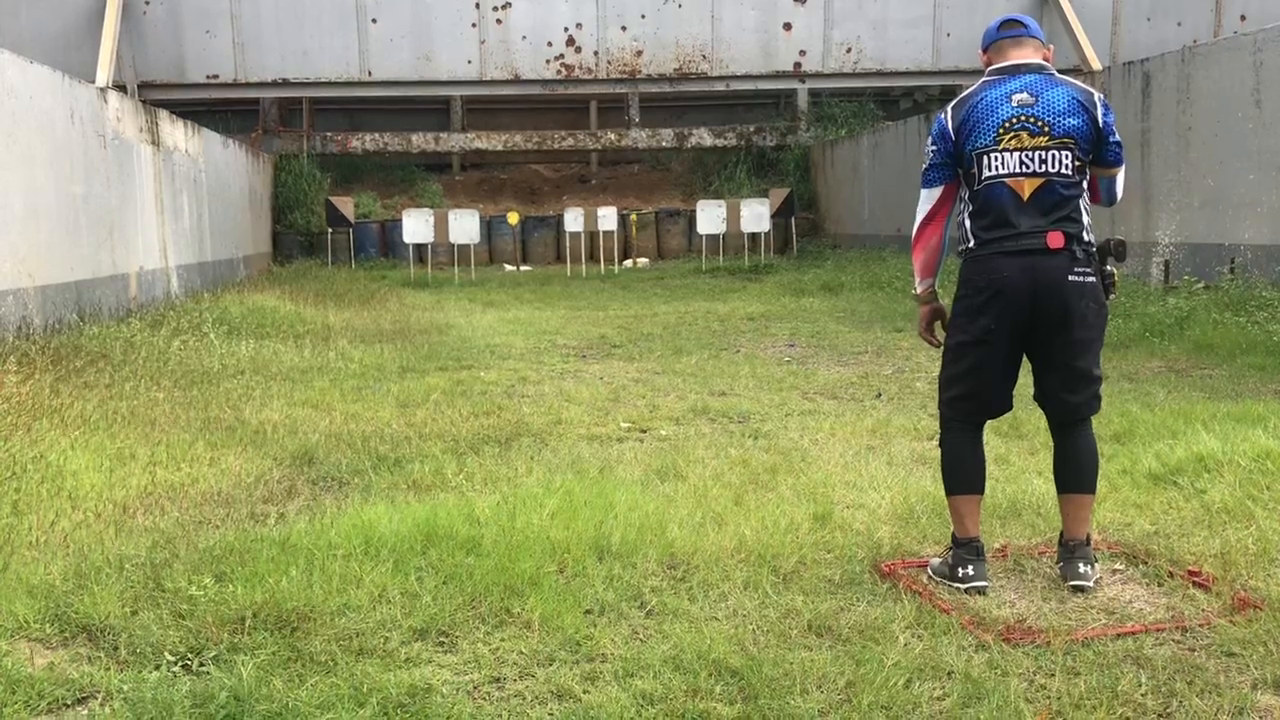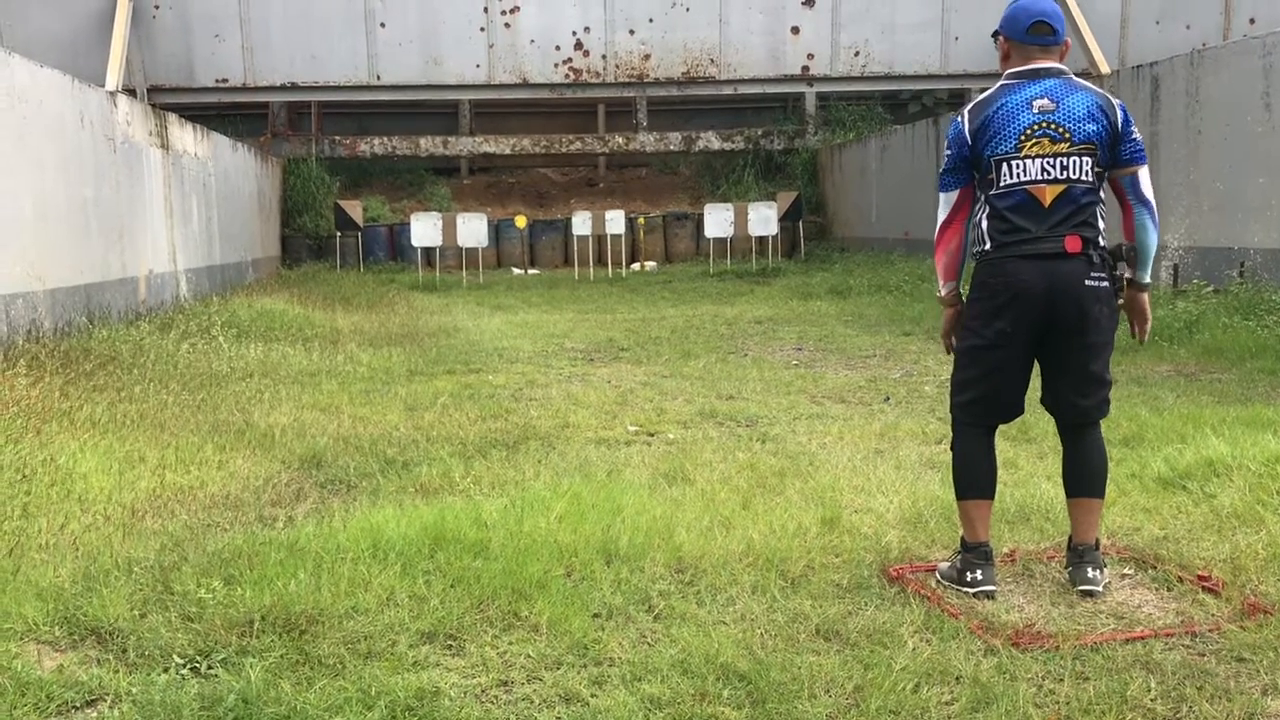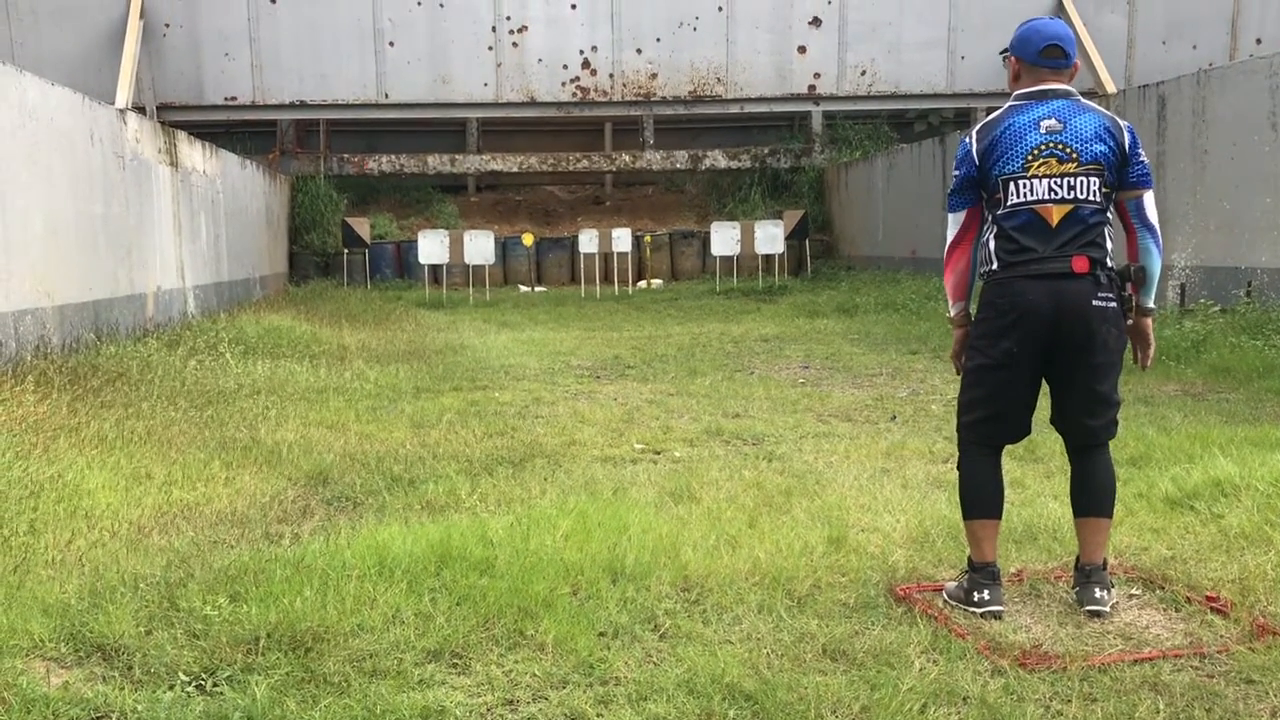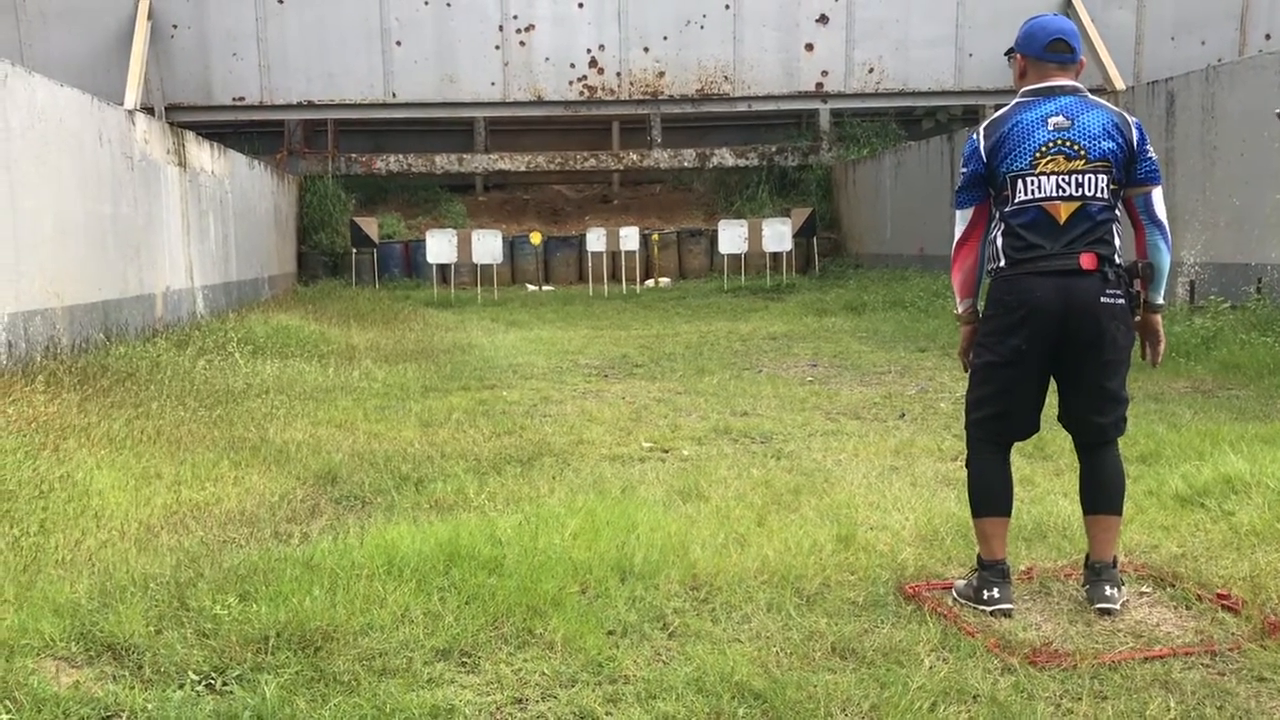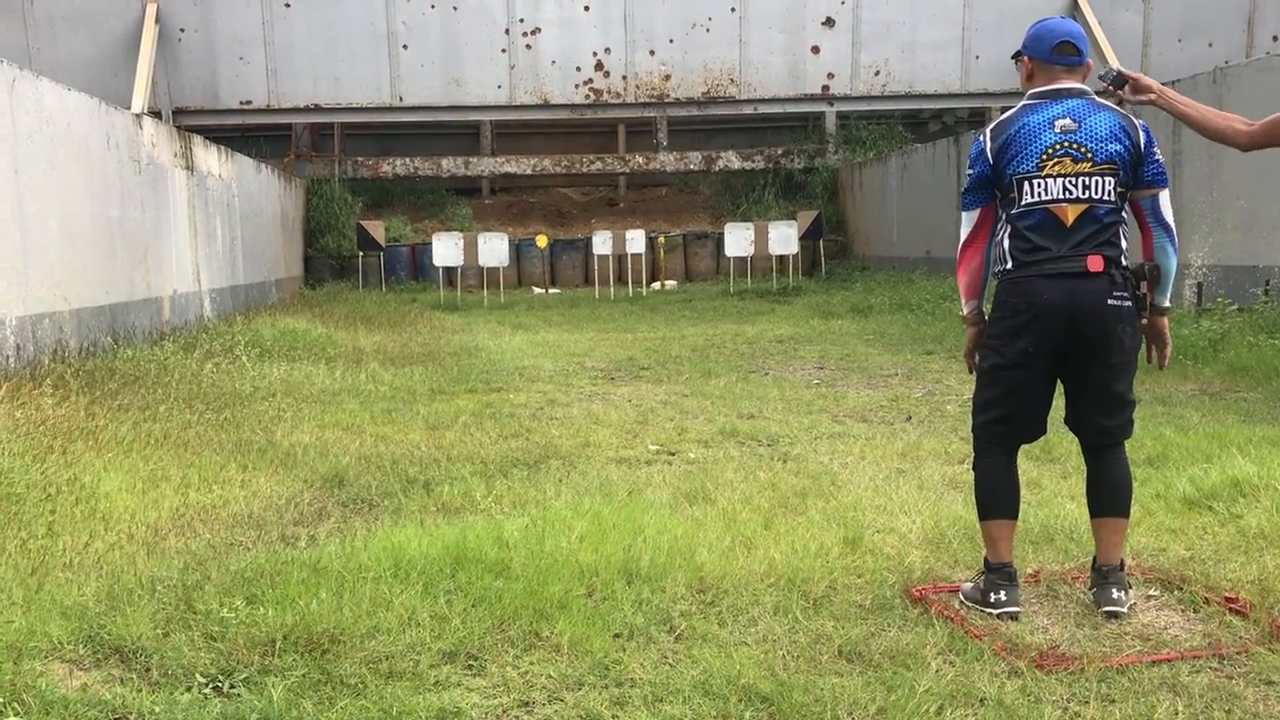
dt=1s
person 1, frame 1
left shoulder: (958, 113)
right shoulder: (1087, 101)
left elbow: (933, 210)
right elbow: (1109, 192)
left wrist: (926, 292)
left hip: (991, 277)
right hip: (1069, 274)
left knee: (961, 414)
right knee: (1073, 415)
left ankle: (967, 556)
right ankle: (1078, 555)
person 1, frame 2
left shoulder: (977, 115)
right shoulder: (1105, 108)
left elbow: (954, 216)
right elbow: (1140, 202)
left wrist: (950, 297)
right wrist: (1138, 285)
left hip: (1004, 281)
right hip: (1083, 279)
left knee: (974, 419)
right knee: (1082, 420)
left ankle: (976, 561)
right ankle: (1086, 559)
person 1, frame 3
left shoulder: (985, 135)
right shoulder: (1114, 130)
left elbow: (962, 236)
right elbow: (1144, 227)
left wrist: (960, 319)
right wrist: (1142, 309)
left hip: (1010, 302)
right hip: (1091, 300)
left knee: (980, 439)
right knee: (1090, 440)
left ankle: (983, 581)
right ankle: (1094, 580)
person 1, frame 4
left shoulder: (993, 132)
right shoulder: (1121, 126)
left elbow: (970, 233)
right elbow: (1152, 223)
left wrist: (968, 316)
right wrist: (1152, 306)
left hip: (1018, 299)
right hip: (1099, 297)
left knee: (989, 436)
right knee: (1099, 437)
left ankle: (993, 579)
right ankle: (1104, 578)
person 1, frame 5
left shoulder: (1000, 134)
right shoulder: (1128, 129)
left elbow: (975, 235)
right elbow: (1159, 225)
left wrist: (973, 317)
right wrist: (1158, 308)
left hip: (1024, 301)
right hip: (1105, 299)
left knee: (996, 438)
right knee: (1106, 439)
left ankle: (1000, 582)
right ankle: (1111, 581)
